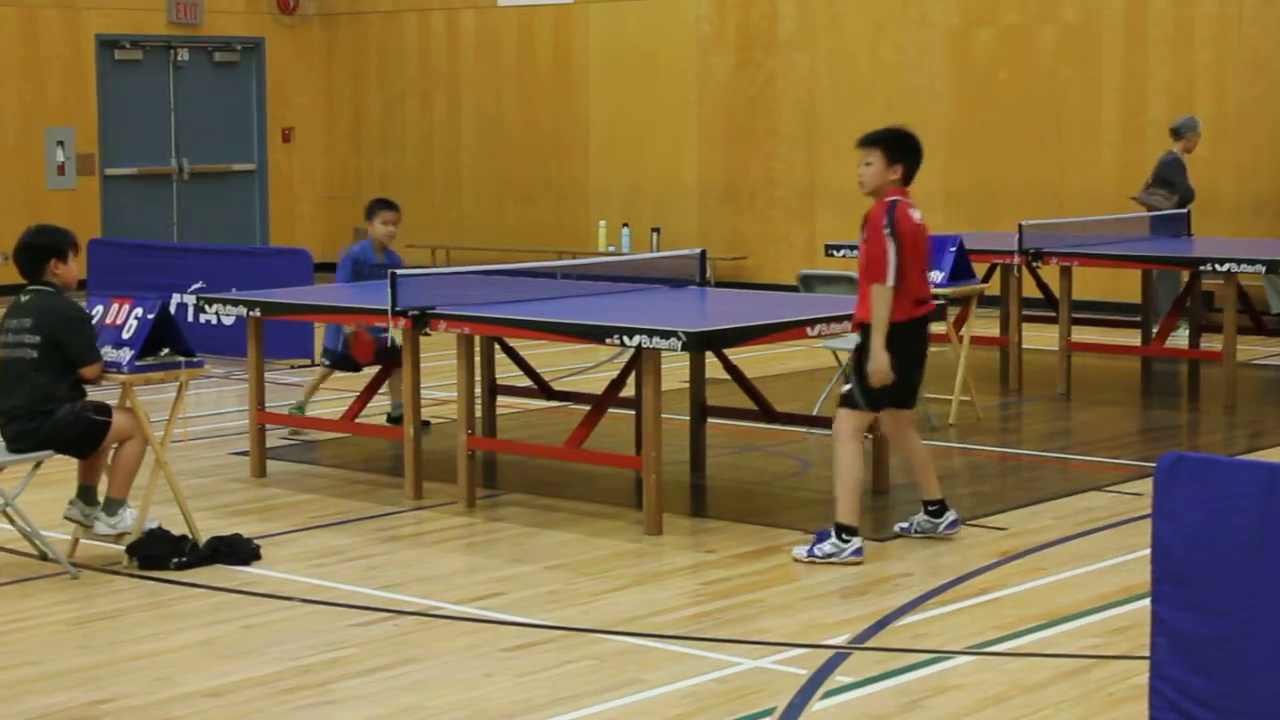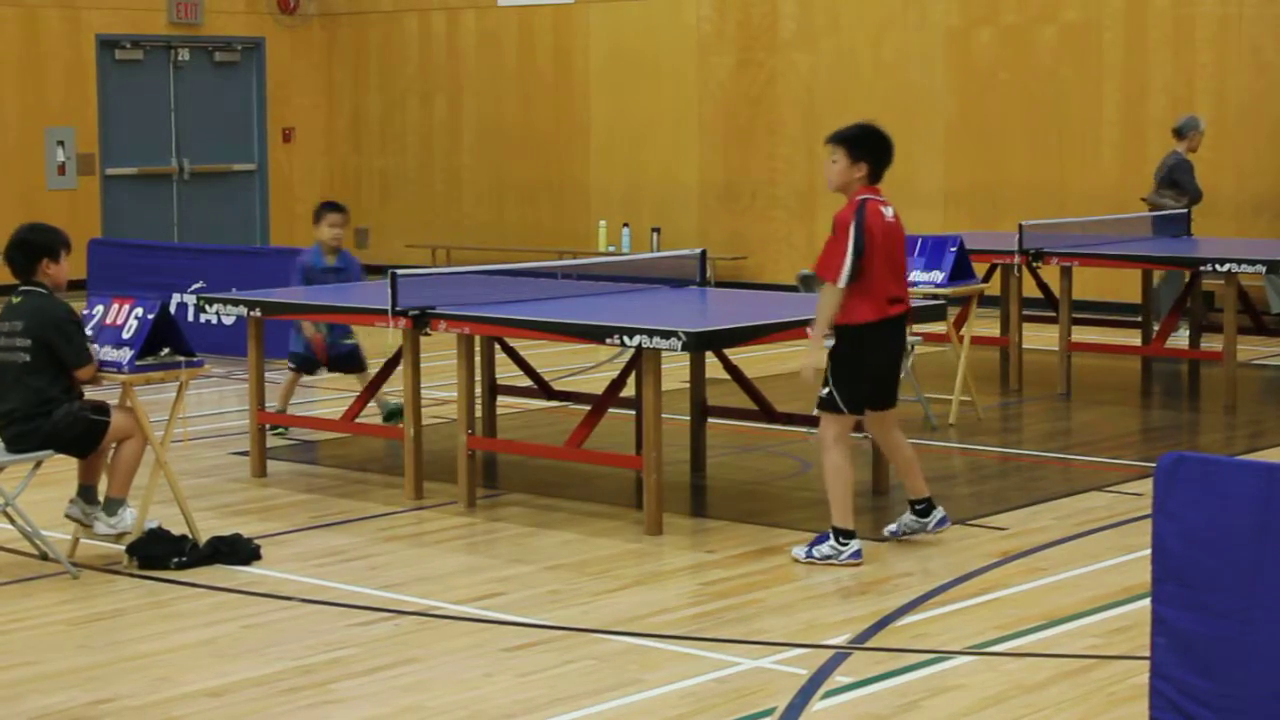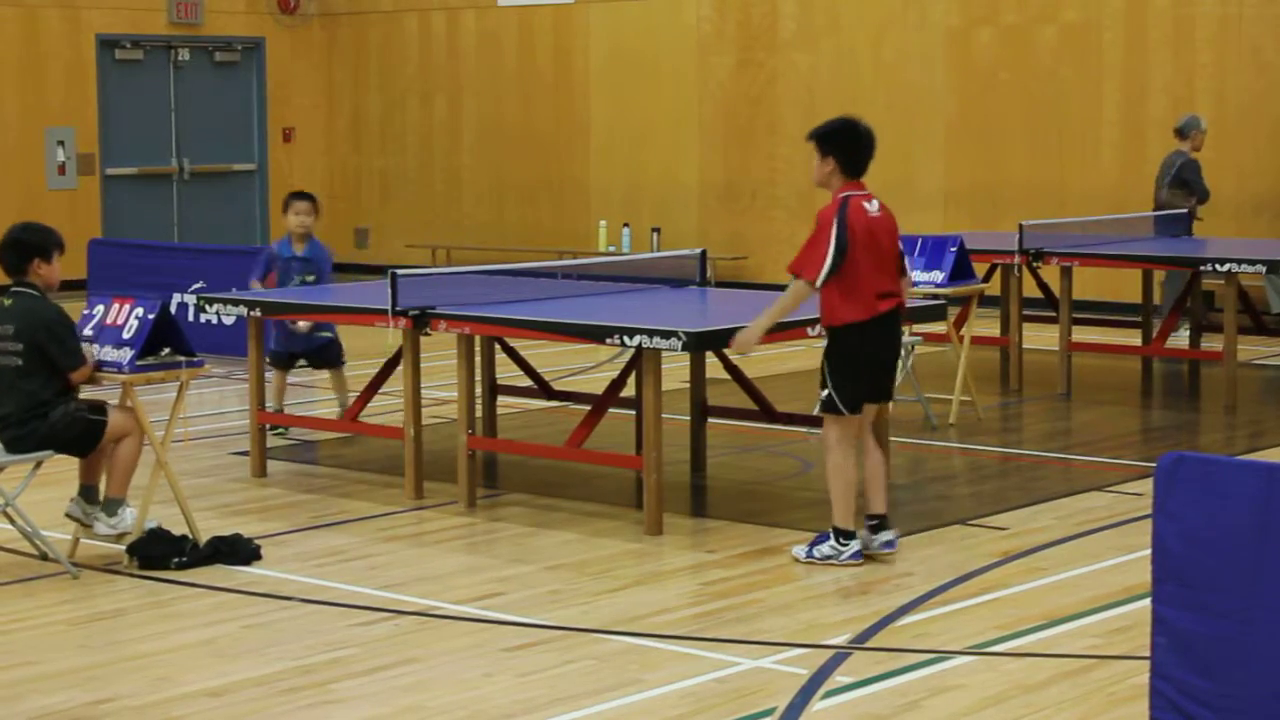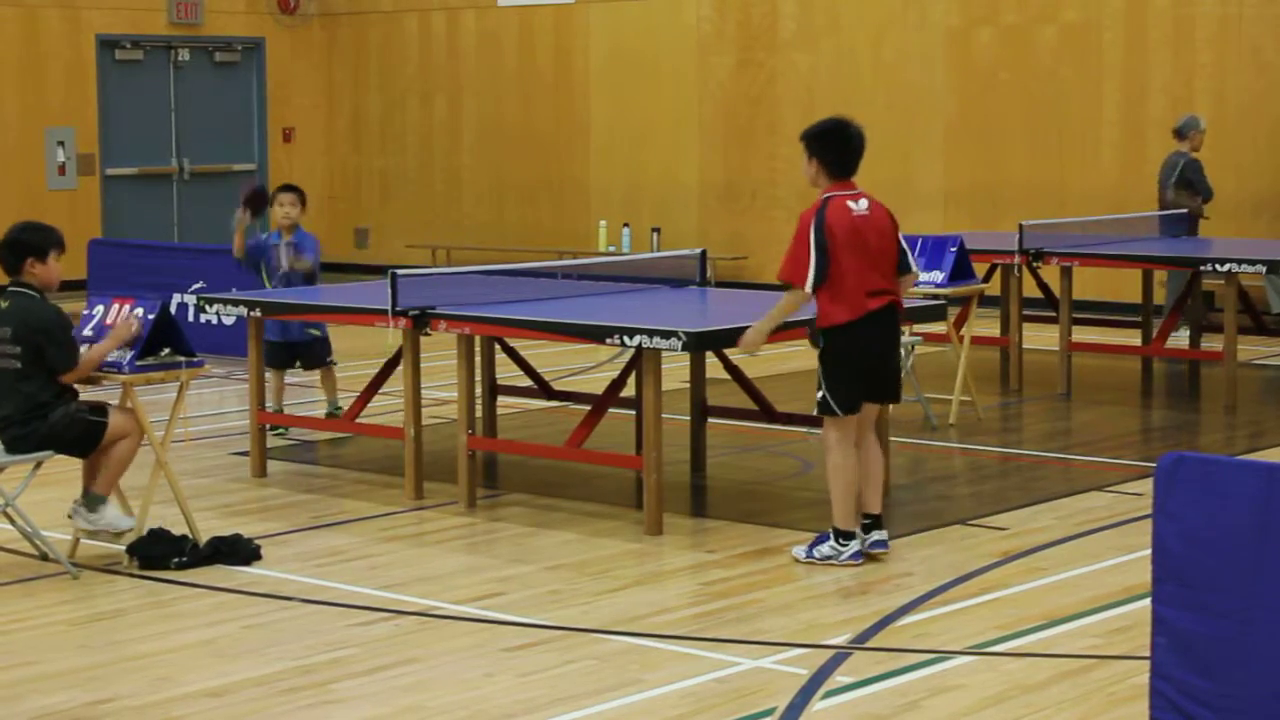
dt=0.2s
person 1, frame 1
left shoulder: (883, 216)
right shoulder: (911, 214)
left elbow: (882, 284)
left wrist: (877, 347)
left hip: (888, 335)
right hip: (911, 332)
left knee: (846, 432)
right knee: (899, 426)
left ankle: (844, 537)
right ankle: (937, 512)
person 1, frame 2
left shoulder: (852, 215)
right shoulder: (889, 214)
left elbow: (836, 285)
left wrist: (815, 343)
left hip: (862, 335)
right hip: (891, 331)
left knee: (833, 435)
right knee: (883, 426)
left ankle: (843, 539)
right ankle: (924, 510)
person 1, frame 3
left shoulder: (836, 213)
right shoulder: (880, 210)
left elbow: (808, 282)
right elbow: (903, 278)
left wrist: (758, 327)
left hip: (853, 334)
right hip: (886, 329)
left knee: (837, 436)
right knee: (865, 432)
left ankle: (844, 540)
right ankle: (878, 527)
person 1, frame 4
left shoulder: (818, 217)
right shoulder: (878, 211)
left elbow: (801, 289)
right elbow: (907, 276)
left wrist: (762, 327)
left hip: (846, 334)
right hip: (884, 328)
left knee: (838, 436)
right knee: (865, 432)
left ankle: (844, 539)
right ankle: (873, 527)
person 2, frame 1
right shoulder: (65, 310)
right elbow: (91, 371)
left wrist: (69, 369)
right hip: (44, 422)
left knee: (101, 418)
right knee: (136, 425)
left ankle: (85, 503)
right ankle: (112, 513)
person 2, frame 2
right shoulder: (55, 311)
right elbow: (85, 373)
left wrist: (67, 378)
right wrist: (90, 358)
right hip: (42, 423)
left knee: (101, 416)
right knee: (135, 424)
left ankle: (85, 502)
right ankle: (112, 514)
person 2, frame 3
right shoulder: (46, 313)
right elbow: (78, 374)
left wrist: (75, 355)
right wrist: (88, 358)
right hip: (39, 424)
left knee: (101, 415)
right knee: (131, 422)
left ankle: (87, 502)
right ankle: (112, 513)
person 2, frame 4
right shoulder: (44, 314)
right elbow: (70, 374)
left wrist: (68, 340)
right wrist: (112, 341)
right hip: (39, 425)
left knee: (103, 416)
right knee: (131, 424)
left ankle: (90, 503)
right ankle: (93, 508)
person 3, frame 1
left shoulder: (394, 261)
right shoulder: (354, 255)
left hip: (375, 324)
right hip: (345, 323)
left knee: (395, 362)
right knee: (327, 369)
left ankle: (397, 412)
right ankle: (299, 408)
person 3, frame 2
left shoulder: (350, 263)
right shoulder: (305, 262)
right wrist: (307, 326)
left hip: (338, 328)
right hip: (310, 328)
left knee: (360, 368)
right knee: (295, 372)
left ankle: (387, 409)
right ankle: (279, 414)
person 3, frame 3
left shoulder: (321, 254)
right shoulder: (274, 252)
right elbow: (256, 280)
left wrist: (311, 318)
right wrist: (259, 290)
left hip: (317, 324)
right hip: (282, 322)
left knee: (335, 365)
right knee: (280, 369)
left ankle: (345, 411)
right ankle: (278, 414)
person 3, frame 4
left shoulder: (308, 241)
right shoulder: (264, 242)
left elbow: (309, 266)
right elbow: (239, 253)
left wrist: (292, 260)
right wrist: (240, 227)
left hip: (307, 318)
right hip: (277, 319)
left knee: (325, 364)
right knee: (277, 368)
left ankle: (333, 410)
right ankle: (277, 413)
person 4, frame 1
left shoulder: (1171, 160)
right shoulder: (1173, 163)
left elbow: (1183, 195)
right elbow: (1188, 195)
left wrist: (1175, 199)
right wrist: (1177, 199)
left hip: (1168, 224)
right hip: (1168, 225)
left knee: (1165, 272)
right knee: (1171, 272)
left ankle: (1155, 318)
person 4, frame 2
left shoulder: (1170, 159)
right shoulder: (1181, 163)
right elbow: (1196, 196)
left wrist: (1179, 201)
right wrist: (1182, 201)
left hip: (1167, 223)
right hip: (1172, 225)
left knee: (1172, 272)
right knee: (1175, 272)
left ankle: (1155, 316)
person 4, frame 3
left shoulder: (1170, 159)
right shoulder: (1188, 163)
right elbow: (1203, 196)
left wrist: (1186, 200)
right wrist: (1189, 200)
left hip: (1167, 221)
right hip: (1176, 224)
left knee: (1176, 271)
right knee: (1178, 272)
left ankle: (1170, 318)
person 4, frame 4
left shoulder: (1169, 160)
right shoulder: (1190, 163)
right elbow: (1207, 195)
left wrist: (1189, 198)
right wrist: (1194, 199)
left hip: (1170, 222)
right hip: (1182, 225)
left knee: (1179, 272)
right knee: (1180, 273)
